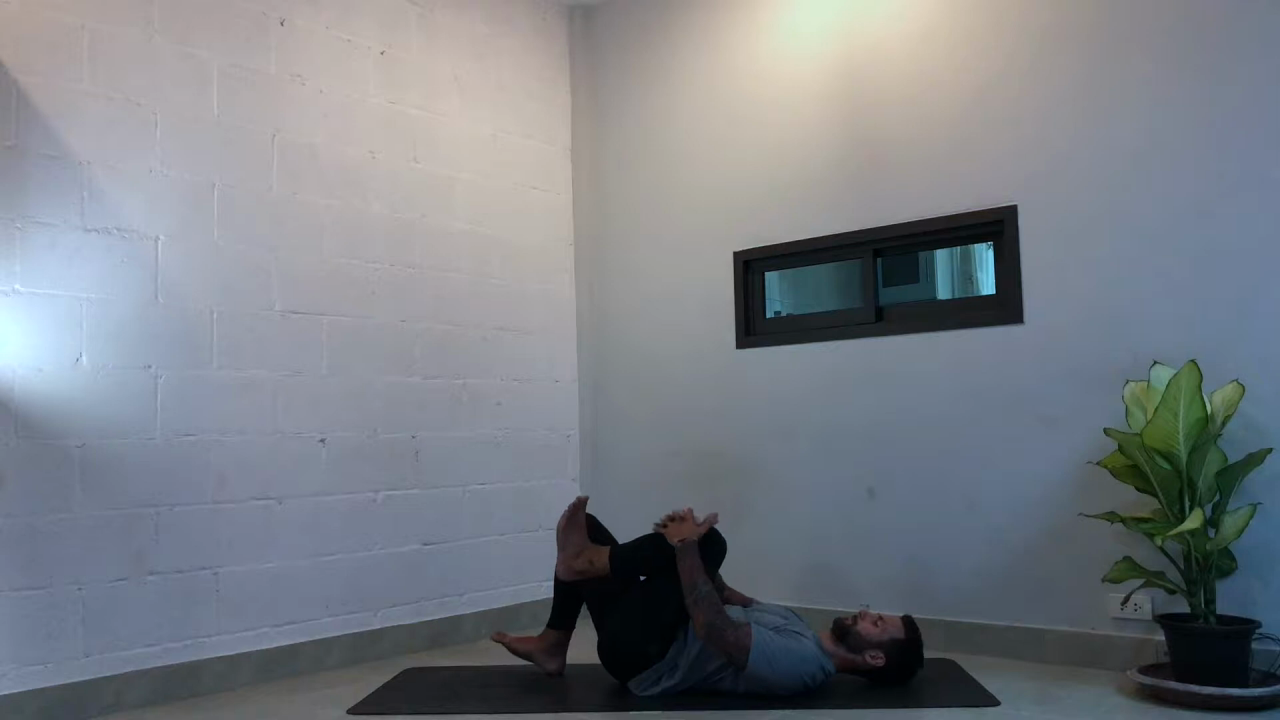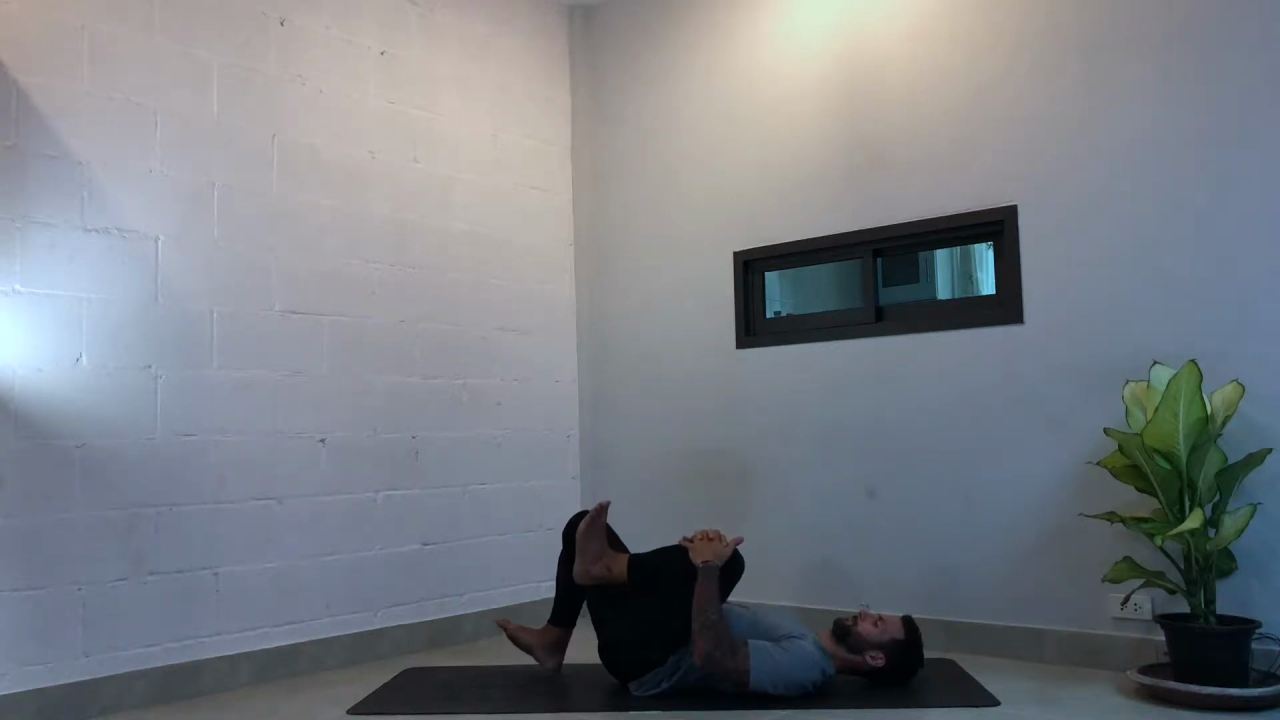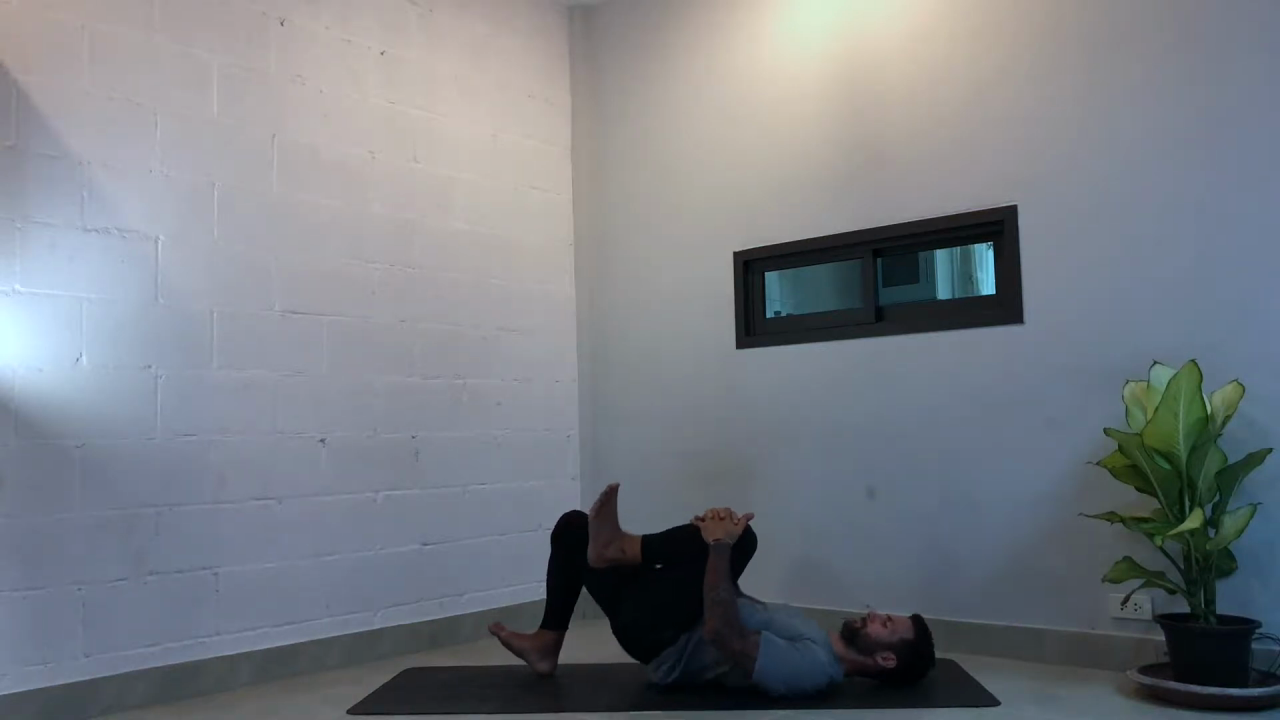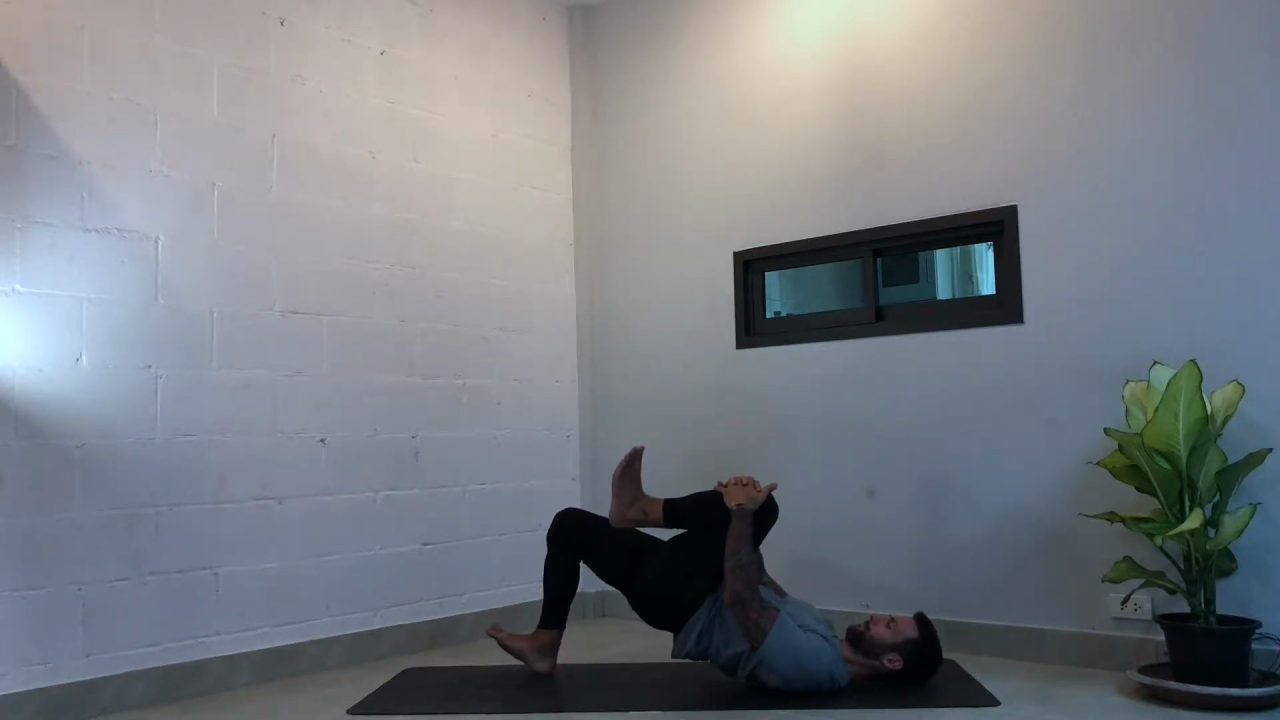
dt=1s
person 1, frame 1
left shoulder: (802, 661)
right shoulder: (799, 633)
left elbow: (713, 627)
right elbow: (723, 596)
left wrist: (684, 545)
right wrist: (687, 540)
left hip: (640, 656)
right hip: (644, 638)
left knee: (707, 542)
right knee: (584, 528)
left ankle: (586, 561)
right ankle: (552, 645)
person 1, frame 2
left shoulder: (805, 664)
right shoulder: (801, 640)
left elbow: (710, 655)
right elbow: (716, 620)
left wrist: (706, 567)
right wrist: (706, 562)
left hip: (640, 657)
right hip: (647, 632)
left knee: (726, 563)
right knee: (584, 524)
left ankle: (606, 566)
right ankle: (553, 640)
person 1, frame 3
left shoulder: (812, 668)
right shoulder: (811, 639)
left elbow: (720, 633)
right elbow: (732, 604)
left wrist: (720, 547)
right wrist: (719, 544)
left hip: (656, 634)
right hip: (666, 619)
left knee: (740, 539)
right knee: (572, 525)
left ankle: (619, 549)
right ankle: (547, 644)
person 1, frame 4
left shoulder: (817, 665)
right shoulder: (825, 642)
left elbow: (740, 598)
right elbow: (761, 584)
left wrist: (741, 514)
right wrist: (744, 513)
left hip: (677, 600)
right hip: (689, 592)
left knee: (759, 508)
right knee: (567, 525)
left ankle: (638, 510)
right ankle: (546, 645)
